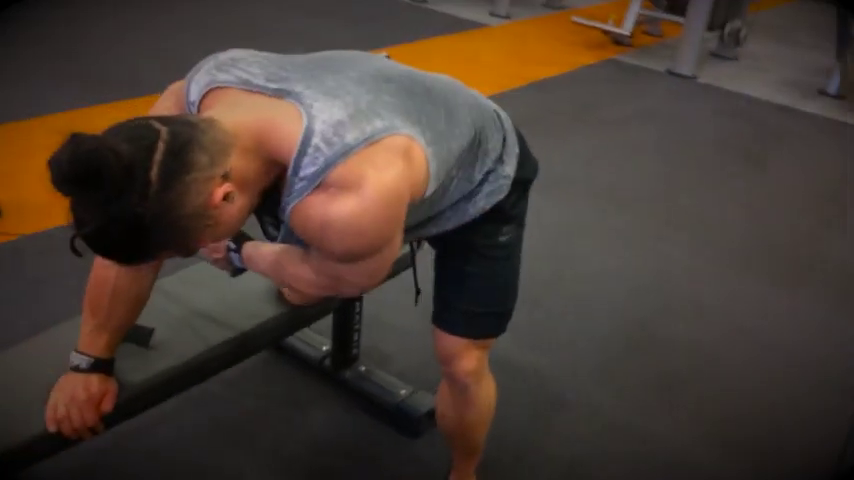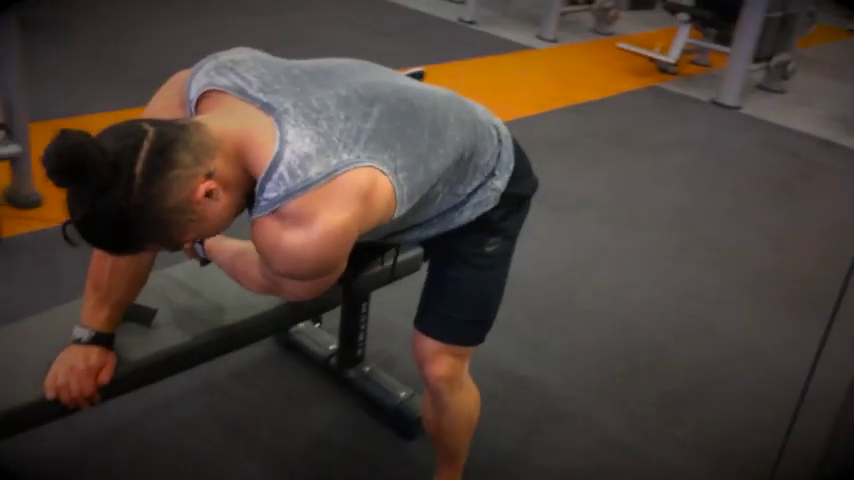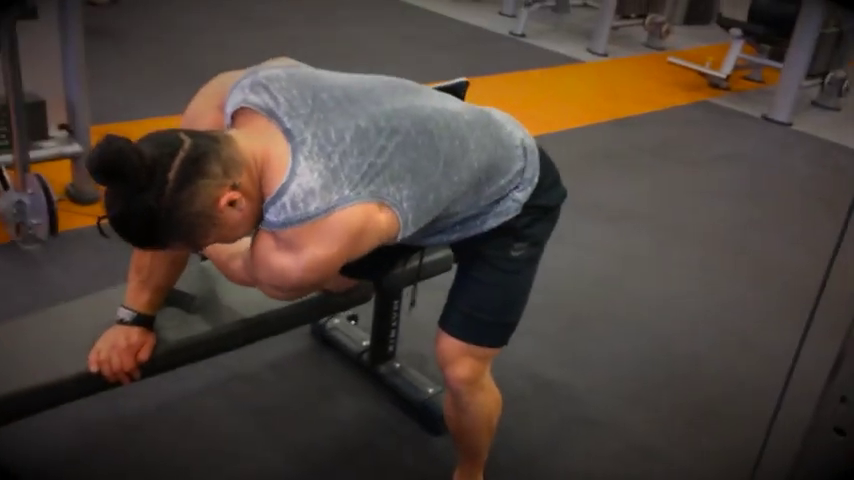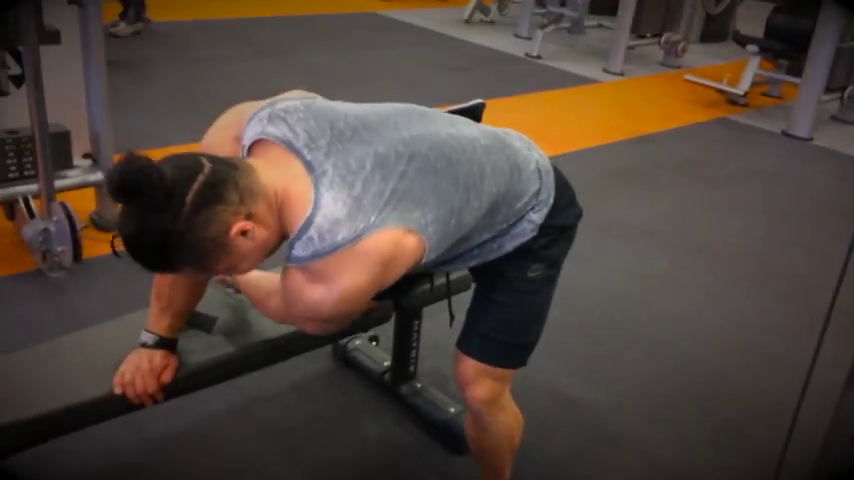
dt=0.3s
person 1, frame 1
left shoulder: (348, 202)
right shoulder: (185, 107)
left elbow: (342, 281)
right elbow: (130, 255)
left wrist: (240, 253)
right wrist: (90, 362)
left hip: (482, 181)
right hip: (412, 148)
left knee: (460, 363)
right knee: (297, 293)
person 1, frame 2
left shoulder: (308, 225)
right shoulder: (186, 97)
left elbow: (287, 282)
right elbow: (133, 225)
left wrist: (206, 247)
right wrist: (92, 336)
left hip: (480, 190)
right hip: (407, 149)
left knee: (439, 365)
right knee: (295, 278)
person 1, frame 3
left shoulder: (303, 245)
right shoulder: (224, 99)
left elbow: (249, 267)
right elbow: (171, 211)
left wrist: (205, 246)
right wrist: (135, 316)
left hip: (512, 194)
right hip: (435, 160)
left knee: (460, 367)
person 1, frame 4
left shoulder: (333, 276)
right shoulder: (242, 130)
left elbow: (319, 319)
right elbow: (190, 241)
left wrist: (236, 279)
right wrist: (158, 339)
left hip: (528, 217)
right hip: (453, 180)
left knee: (480, 388)
